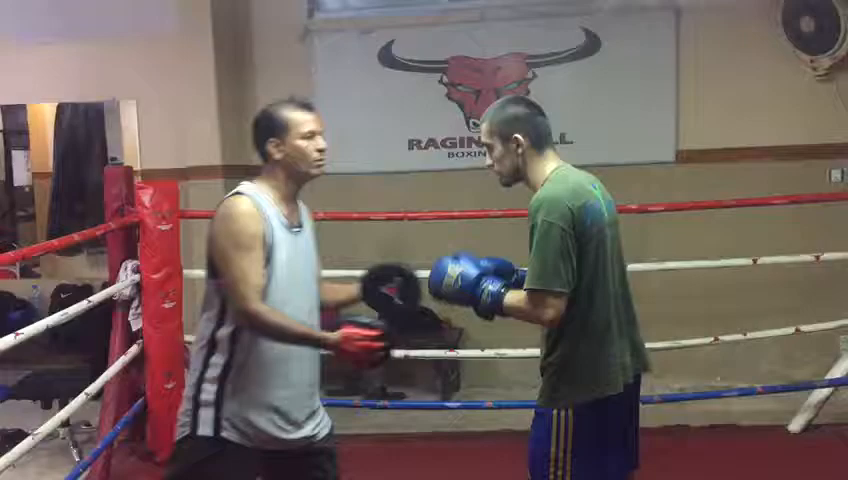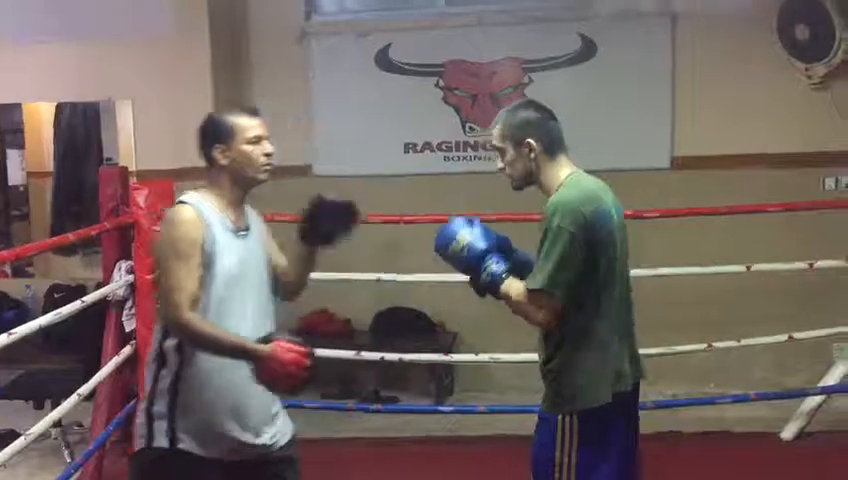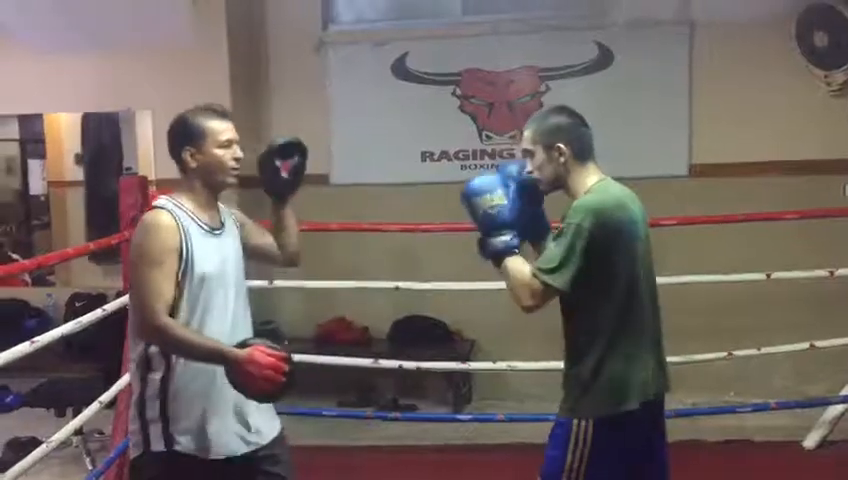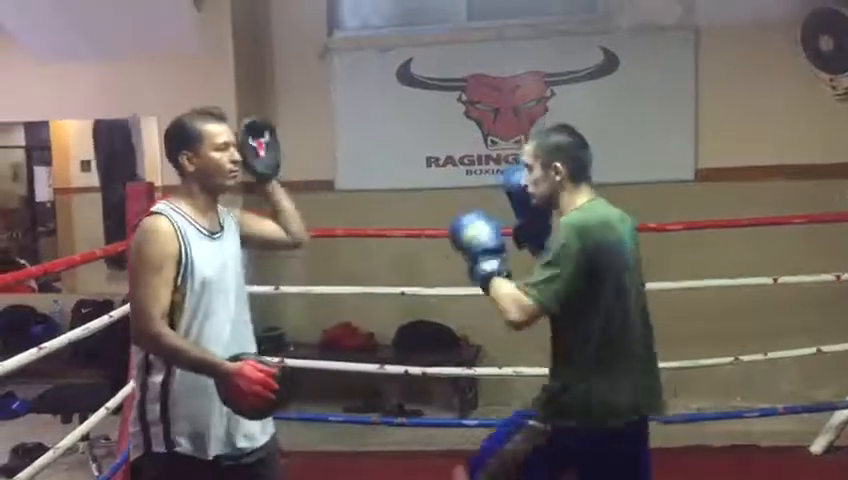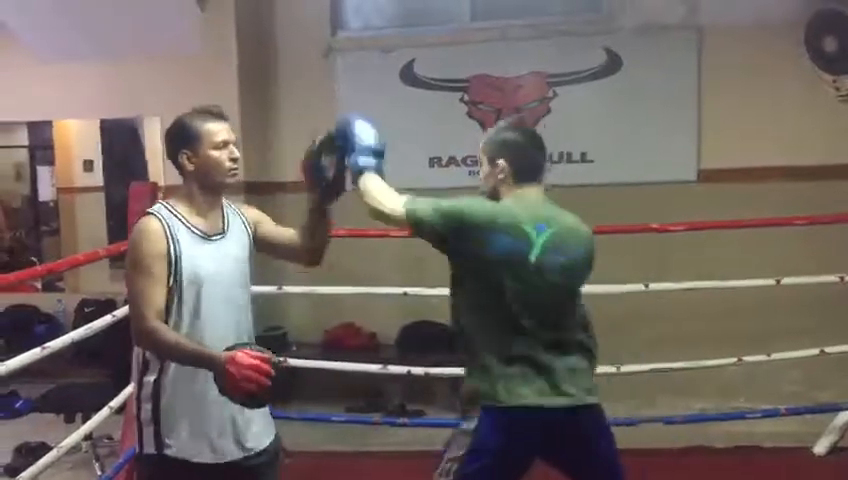
dt=0.2s
person 1, frame 1
left shoulder: (300, 211)
right shoulder: (242, 211)
right elbow: (248, 310)
left wrist: (365, 290)
right wrist: (334, 340)
right hip: (227, 410)
person 1, frame 2
left shoulder: (253, 221)
right shoulder: (186, 220)
left elbow: (287, 287)
right elbow: (179, 317)
left wrist: (312, 244)
right wrist: (258, 353)
right hip: (184, 422)
person 1, frame 3
left shoulder: (230, 220)
right shoulder: (162, 225)
left elbow: (288, 253)
right elbow: (154, 324)
left wrist: (282, 197)
right wrist: (235, 357)
right hip: (175, 425)
person 1, frame 4
left shoulder: (231, 220)
right shoulder: (160, 230)
left elbow: (294, 235)
right elbow: (149, 332)
left wrist: (268, 180)
right wrist: (225, 370)
right hip: (177, 428)
person 1, frame 5
left shoulder: (242, 218)
right shoulder: (155, 231)
left elbow: (308, 252)
right elbow: (146, 328)
left wrist: (321, 200)
right wrist: (219, 361)
right hip: (178, 426)
person 2, frame 1
left shoulder: (552, 201)
right shoulder: (587, 184)
left elbow: (548, 308)
left wrist: (485, 292)
right wrist: (512, 276)
left hip: (581, 379)
right hip: (617, 368)
person 2, frame 2
left shoulder: (567, 206)
right shoulder: (594, 190)
left elbow: (541, 310)
left wrist: (488, 268)
right wrist: (514, 261)
left hip: (583, 386)
right hip: (614, 375)
person 2, frame 3
left shoulder: (590, 211)
right shoulder: (622, 200)
left elbow: (531, 294)
left wrist: (500, 236)
right wrist: (533, 227)
left hip: (606, 391)
right hip: (642, 384)
person 2, frame 4
left shoulder: (577, 229)
right shoulder: (616, 221)
left elbow: (519, 312)
left wrist: (488, 264)
right wrist: (534, 234)
left hip: (577, 405)
right hip: (630, 401)
person 2, frame 5
left shoulder: (475, 219)
right shoulder: (578, 234)
left elbow: (388, 207)
left wrist: (363, 162)
left hip: (509, 404)
right hip: (575, 400)
